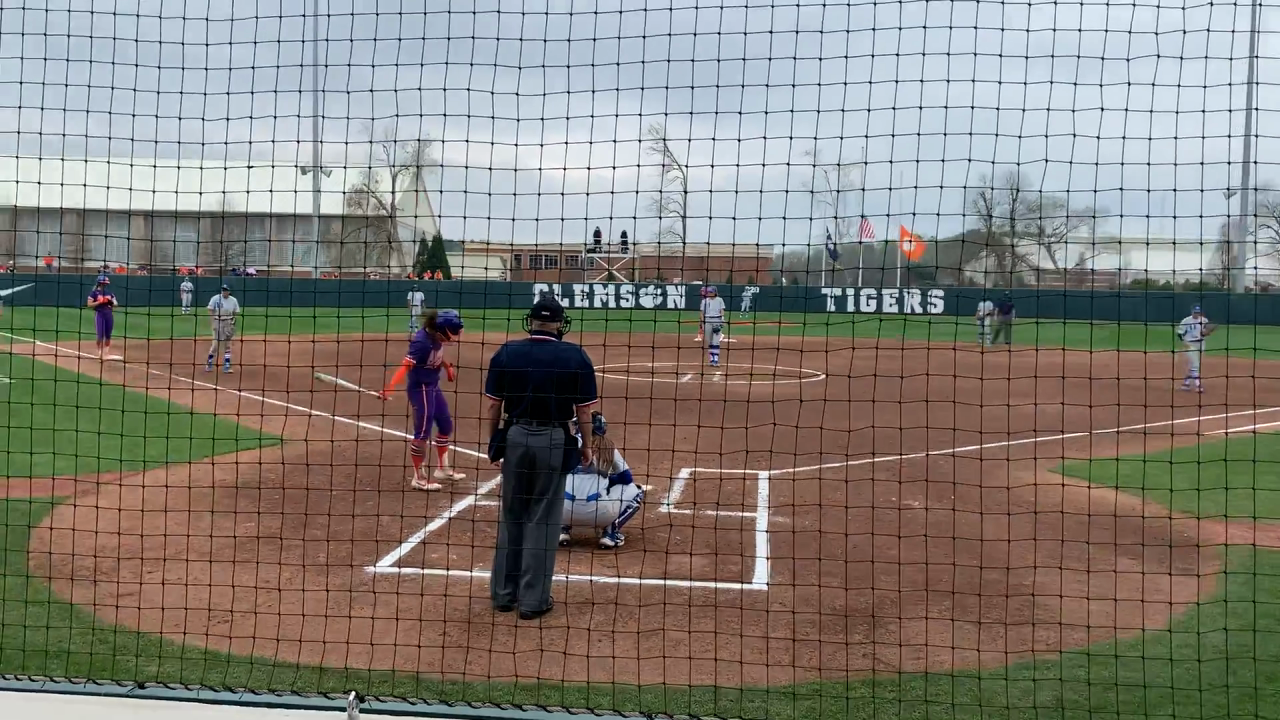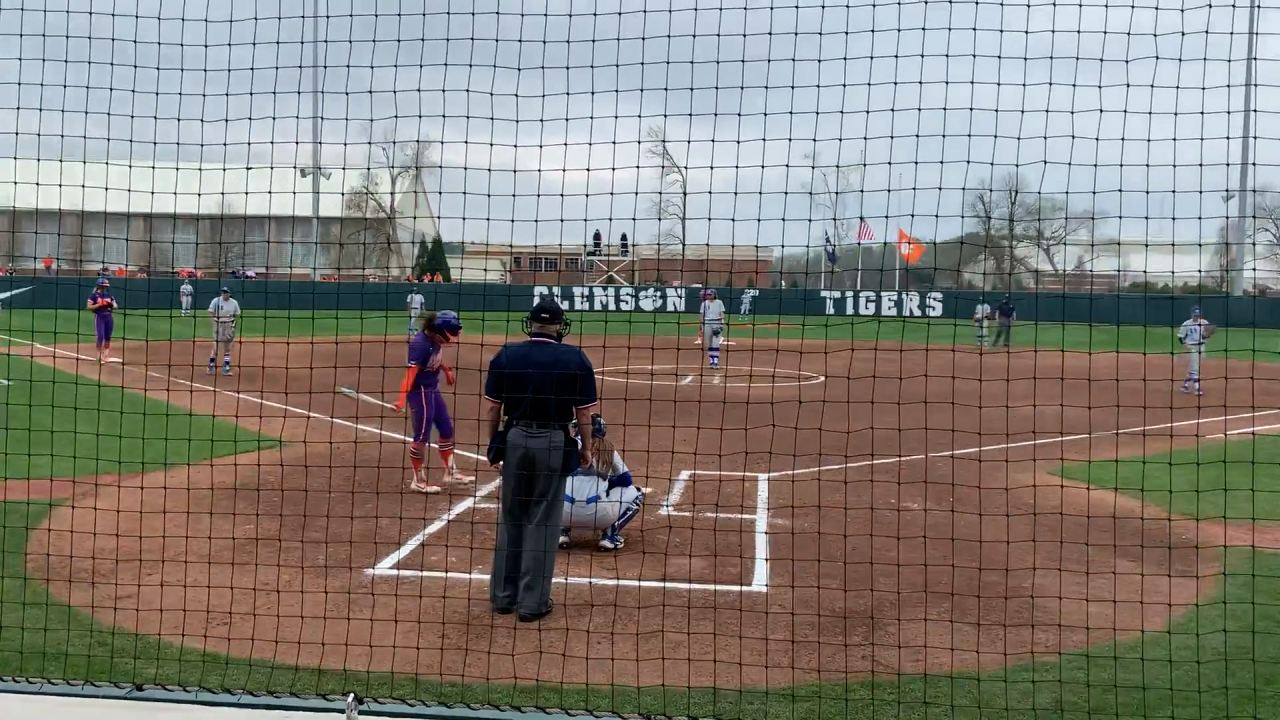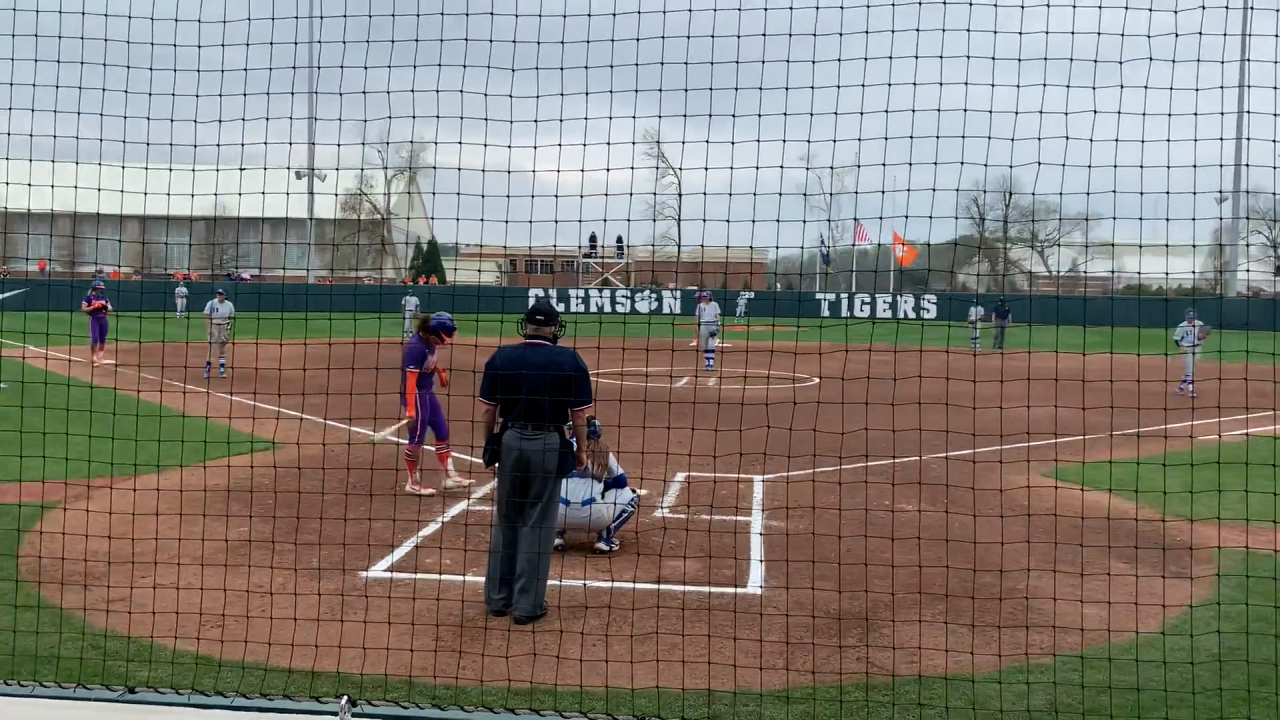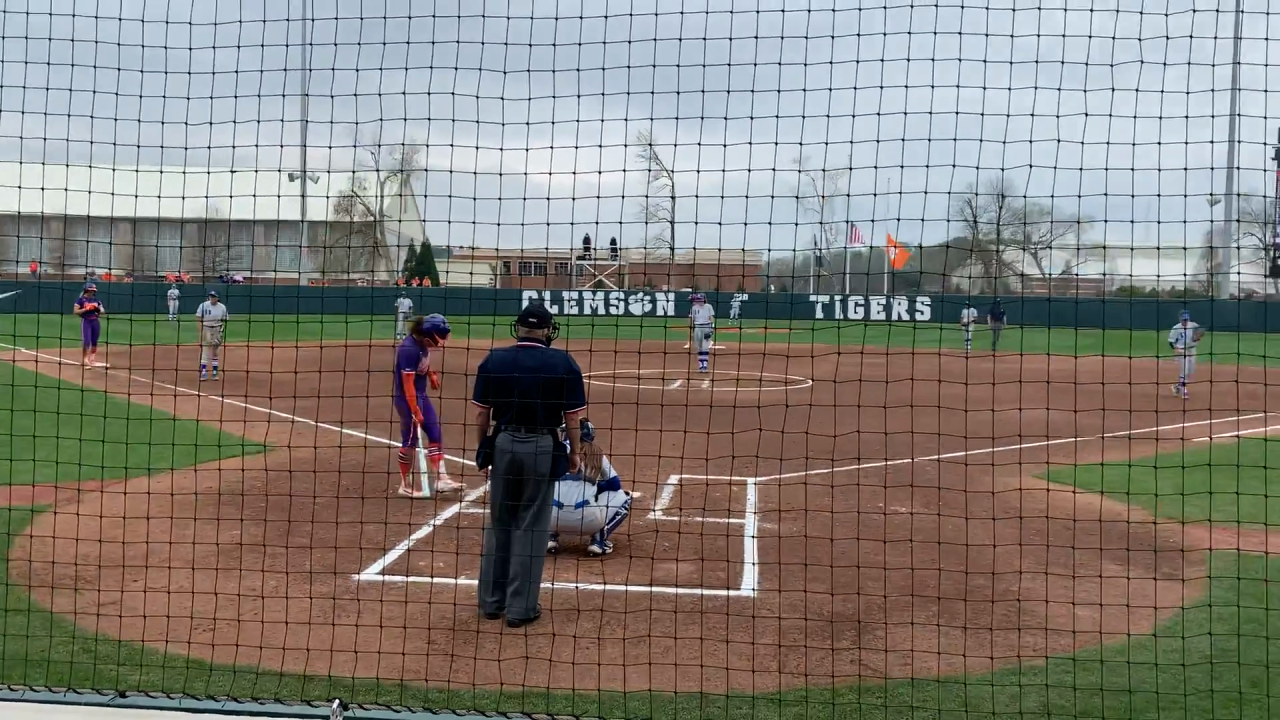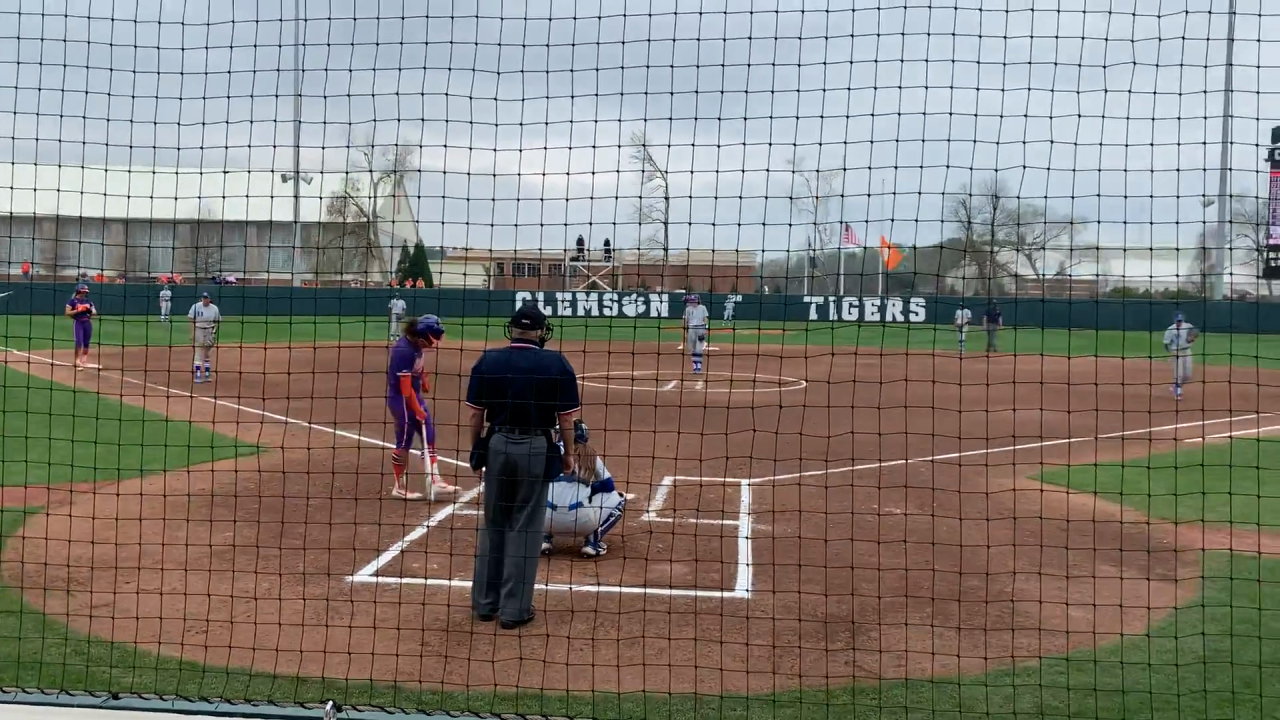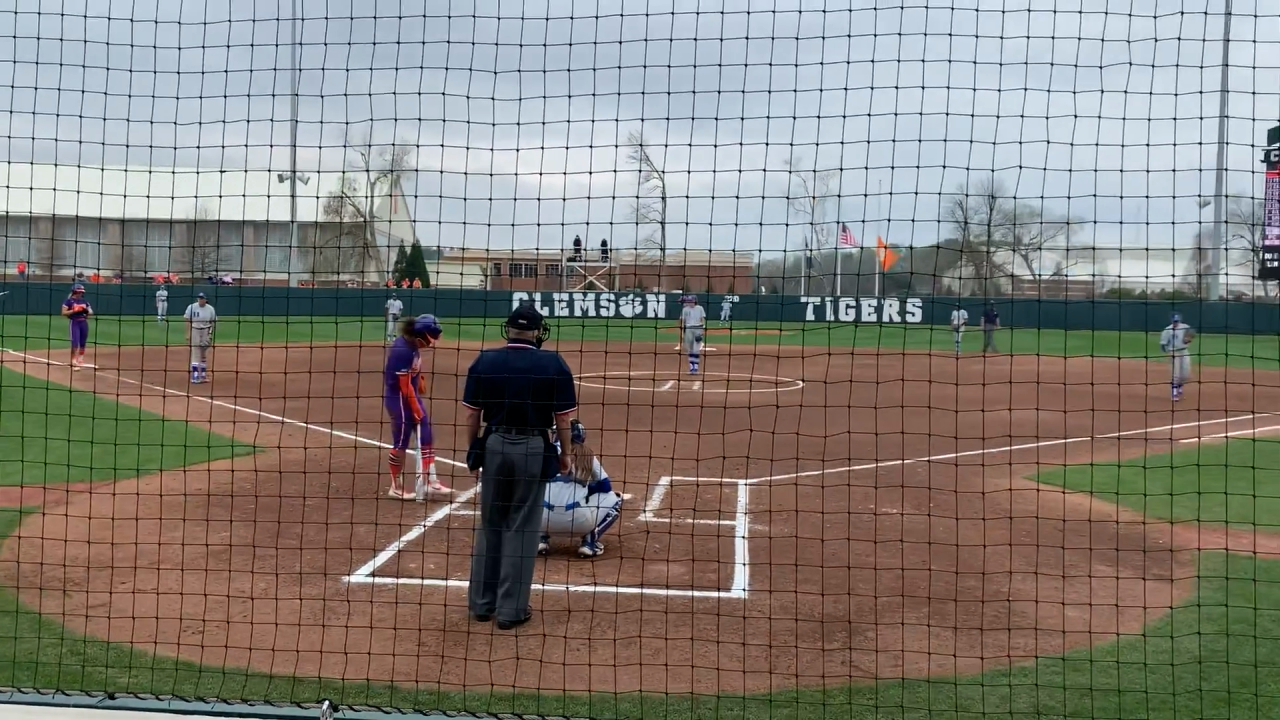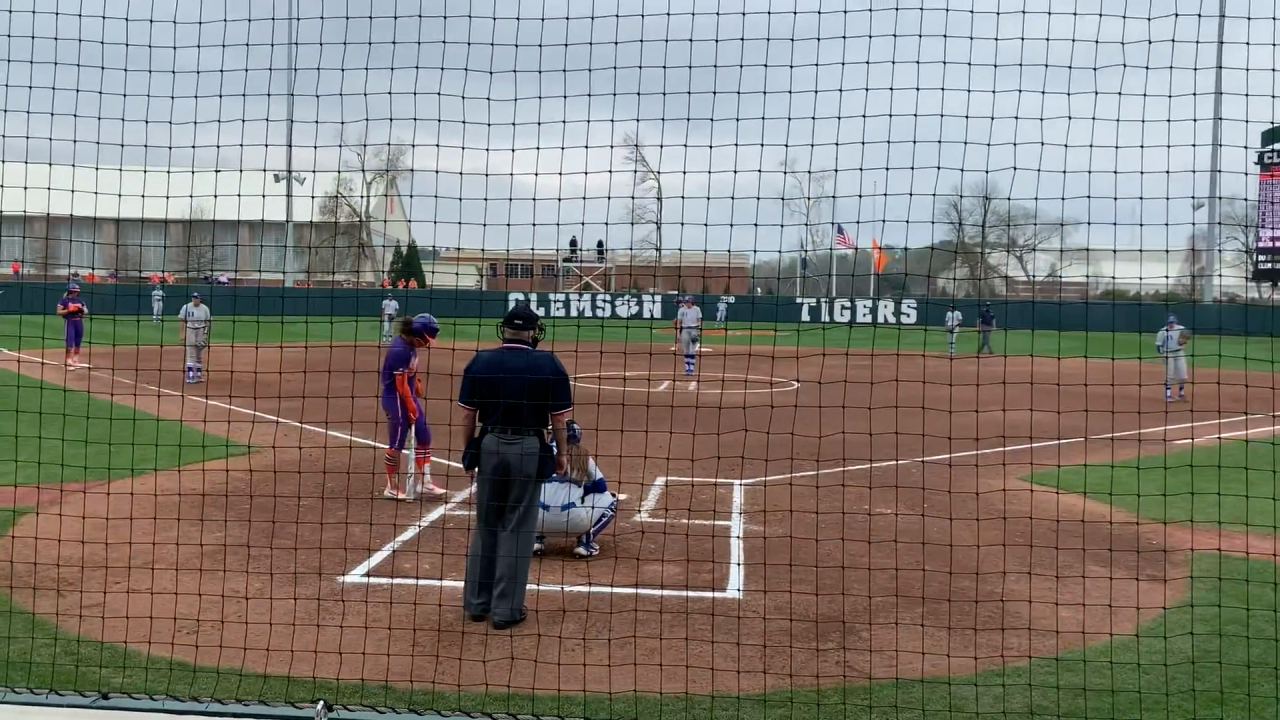
dt=0.1s
person 1, frame 1
left shoulder: (506, 352)
right shoulder: (575, 356)
left elbow: (493, 406)
right elbow: (583, 410)
left wrist: (493, 443)
right wrist: (586, 446)
left hip: (515, 437)
right hip: (554, 441)
left knee: (511, 515)
right knee: (543, 519)
left ankle: (504, 593)
right ankle: (533, 599)
person 1, frame 2
left shoulder: (506, 355)
right shoulder: (574, 358)
left elbow: (493, 408)
right elbow: (583, 412)
left wrist: (494, 445)
right wrist: (586, 448)
left hip: (515, 439)
right hip: (554, 443)
left knee: (510, 517)
right knee: (543, 521)
left ankle: (503, 595)
right ankle: (532, 601)
person 1, frame 3
left shoulder: (500, 357)
right shoulder: (569, 359)
left elbow: (488, 410)
right elbow: (578, 414)
left wrist: (489, 447)
right wrist: (581, 449)
left hip: (510, 441)
right hip: (549, 445)
left knee: (505, 519)
right knee: (538, 523)
left ankle: (498, 598)
right ankle: (527, 604)
person 1, frame 4
left shoulder: (494, 359)
right shoulder: (562, 362)
left elbow: (481, 413)
right elbow: (572, 416)
left wrist: (482, 450)
right wrist: (574, 452)
left hip: (503, 444)
right hip: (542, 447)
left knee: (499, 522)
right knee: (531, 526)
left ankle: (491, 600)
right ankle: (520, 606)
person 1, frame 5
left shoulder: (487, 360)
right shoulder: (556, 363)
left elbow: (475, 414)
right elbow: (565, 417)
left wrist: (476, 451)
right wrist: (568, 453)
left hip: (497, 446)
right hip: (536, 449)
left knee: (493, 524)
right knee: (525, 527)
left ankle: (485, 602)
right ankle: (514, 608)
person 1, frame 6
left shoulder: (484, 361)
right shoulder: (553, 363)
left elbow: (472, 414)
right elbow: (562, 417)
left wrist: (473, 452)
right wrist: (565, 453)
left hip: (494, 445)
right hip: (533, 449)
left knee: (490, 524)
right knee: (522, 527)
left ankle: (482, 602)
right ankle: (511, 608)
person 1, frame 7
left shoulder: (480, 361)
right shoulder: (549, 364)
left elbow: (467, 415)
right elbow: (558, 418)
left wrist: (468, 452)
right wrist: (561, 453)
left hip: (489, 446)
right hip: (529, 449)
left knee: (485, 524)
right knee: (517, 528)
left ankle: (477, 602)
right ankle: (506, 609)
person 2, frame 1
left shoulder: (436, 336)
right shoulder: (422, 341)
right elbow: (405, 366)
left wrist: (447, 366)
right wrist: (389, 388)
left hip: (433, 387)
right hip: (421, 389)
left knee: (446, 426)
right knee: (423, 433)
left ankle: (443, 469)
right ankle: (419, 478)
person 2, frame 2
left shoulder: (434, 339)
right shoulder: (420, 344)
right elbow: (410, 373)
left wrist: (446, 369)
right wrist: (401, 399)
left hip: (433, 389)
right hip: (420, 392)
left knee: (447, 430)
right knee: (422, 436)
left ankle: (451, 473)
right ankle: (418, 481)
person 2, frame 3
left shoulder: (429, 340)
right shoulder: (415, 346)
right elbow: (411, 378)
left wrist: (440, 371)
right wrist: (410, 407)
left hip: (428, 391)
right hip: (417, 394)
left knee: (442, 433)
right knee: (417, 438)
left ankle: (450, 477)
right ankle: (413, 483)
person 2, frame 4
left shoulder: (422, 343)
right shoulder: (410, 349)
right elbow: (408, 384)
left wrist: (432, 373)
right wrist: (415, 411)
left hip: (421, 393)
right hip: (408, 398)
left knee: (435, 436)
right knee: (410, 441)
left ankle: (442, 479)
right ankle: (406, 486)
person 2, frame 5
left shoulder: (416, 344)
right shoulder: (404, 350)
right elbow: (405, 386)
left wrist: (423, 376)
right wrist: (417, 410)
left hip: (415, 395)
right hip: (401, 399)
left knee: (429, 437)
right knee: (404, 442)
left ankle: (435, 482)
right ankle: (399, 487)
person 2, frame 6
left shoulder: (413, 344)
right shoulder: (403, 350)
right elbow: (404, 385)
left wrist: (420, 379)
right wrist: (416, 408)
left hip: (412, 396)
right hip: (399, 399)
left knee: (426, 438)
right knee: (401, 443)
left ankle: (431, 482)
right ankle: (396, 487)
person 2, frame 7
left shoulder: (410, 344)
right shoulder: (400, 349)
right elbow: (400, 384)
left wrist: (417, 381)
right wrist: (411, 408)
left hip: (408, 396)
right hip: (396, 399)
left knee: (424, 437)
right knee: (397, 443)
left ankle: (425, 483)
right ankle: (392, 487)
